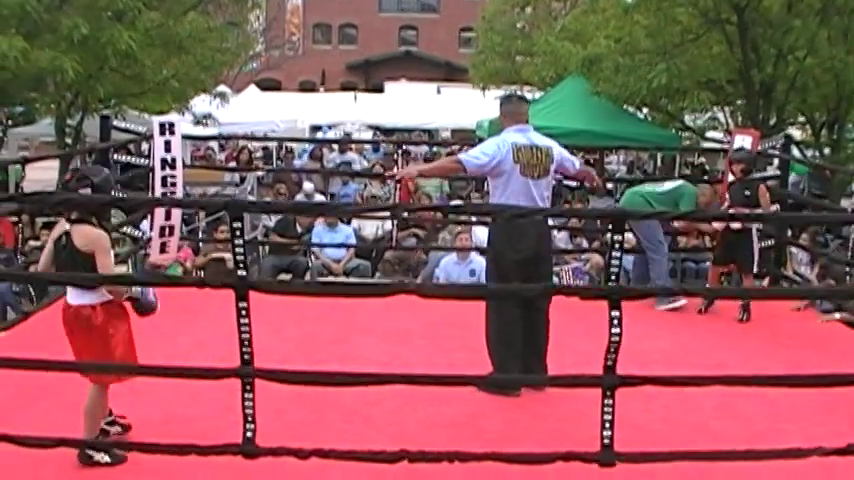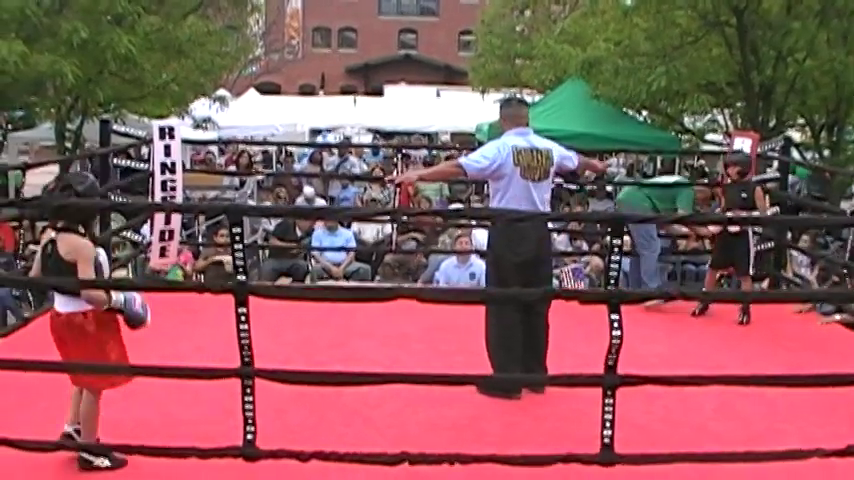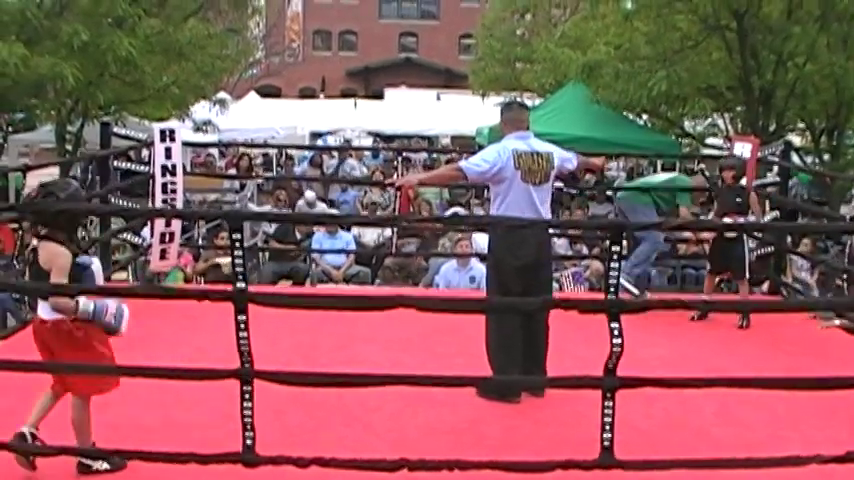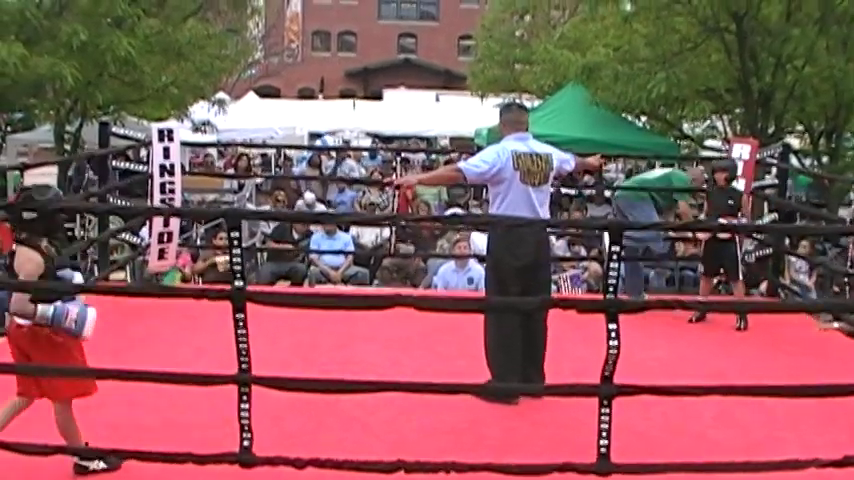
dt=0.1s
person 1, frame 1
left shoulder: (499, 145)
right shoulder: (549, 147)
left elbow: (458, 164)
right elbow: (576, 167)
left wrist: (418, 170)
right wrist: (592, 177)
left hip: (508, 230)
right hip: (539, 230)
left knee: (504, 303)
right knee: (537, 302)
left ankle: (507, 377)
right ankle: (535, 371)
person 1, frame 2
left shoulder: (499, 148)
right shoulder: (550, 149)
left elbow: (458, 168)
right elbow: (575, 159)
left wrist: (418, 175)
right wrist: (593, 165)
left hip: (508, 233)
right hip: (539, 233)
left knee: (504, 306)
right knee: (536, 305)
left ankle: (508, 380)
right ankle: (535, 374)
person 1, frame 3
left shoulder: (499, 152)
right shoulder: (550, 152)
left elbow: (458, 172)
right elbow: (575, 160)
left wrist: (419, 178)
right wrist: (593, 163)
left hip: (509, 236)
right hip: (539, 237)
left knee: (504, 310)
right knee: (536, 308)
left ankle: (507, 383)
right ankle: (535, 378)
person 1, frame 4
left shoulder: (498, 153)
right shoulder: (549, 153)
left elbow: (457, 172)
right elbow: (573, 162)
left wrist: (417, 179)
right wrist: (590, 164)
left hip: (507, 238)
right hip: (538, 238)
left knee: (502, 311)
right knee: (534, 310)
left ankle: (505, 385)
right ankle: (532, 379)
person 2, frame 1
left shoulder: (61, 227)
right shoulder: (97, 236)
left elbow: (43, 269)
right elbow: (112, 284)
left hip: (74, 307)
right hip: (96, 310)
left knee: (100, 372)
right knee: (100, 376)
left ankle: (104, 420)
right ankle: (90, 445)
person 2, frame 2
left shoulder: (50, 235)
right shoulder: (82, 245)
left elbow: (35, 276)
right elbow: (90, 295)
right wrist: (123, 302)
left hip: (61, 314)
right hip: (81, 319)
left knee: (84, 378)
right knee: (94, 383)
left ankle: (73, 429)
right ankle: (89, 451)
person 2, frame 3
left shoulder: (38, 242)
right shoulder: (60, 253)
left elbow: (31, 283)
right elbow: (59, 302)
right wrist: (95, 310)
left hip: (45, 322)
right hip: (66, 325)
left knee: (62, 384)
right knee: (82, 389)
left ankle: (28, 432)
right ankle: (87, 456)
person 2, frame 4
right shoulder: (33, 258)
right wrist: (54, 315)
left hip: (24, 330)
right hip: (38, 333)
left knee: (29, 391)
right knee: (63, 394)
right ankle: (82, 458)
person 3, frame 1
left shoulder: (758, 187)
right shoulder: (731, 185)
left elbow: (767, 211)
left wrist: (747, 213)
left hip: (747, 233)
right hip: (728, 231)
left knee: (747, 272)
right knee: (715, 265)
left ankle: (745, 306)
right ankle: (709, 297)
person 3, frame 2
left shoulder: (754, 189)
right shoulder: (726, 188)
left elbow: (764, 213)
left wrist: (745, 216)
left hip: (743, 235)
right hip: (724, 234)
left knee: (744, 274)
right knee: (712, 268)
left ankle: (745, 309)
right ankle: (705, 302)
person 3, frame 3
left shoulder: (748, 194)
right shoulder: (719, 191)
left elbow: (758, 217)
left wrist: (741, 221)
left hip: (737, 240)
right hip: (719, 238)
left knee: (741, 278)
right knee: (711, 274)
left ankle: (745, 313)
right ankle: (704, 308)
person 3, frame 4
left shoulder: (739, 196)
right shoulder: (710, 193)
left wrist: (734, 224)
left hip: (730, 241)
right hip: (710, 240)
left knee: (736, 279)
right knee: (706, 276)
left ankle: (741, 315)
right ankle: (701, 310)
person 4, frame 1
left shoulder: (682, 189)
right shoulder: (691, 192)
right elbow: (686, 221)
right wrist: (701, 226)
left hip: (628, 201)
right hip: (639, 205)
left knee: (644, 246)
right knee: (659, 251)
person 4, frame 2
left shoulder: (677, 185)
right shoulder: (687, 189)
left wrist: (684, 231)
right wrist: (700, 230)
right hip: (636, 201)
left knee: (641, 246)
right knee: (651, 247)
left ankle: (637, 290)
person 4, frame 3
right shoulder: (685, 184)
left elbow: (661, 217)
right elbow: (684, 215)
right hip: (636, 198)
left knee: (638, 243)
right knee: (654, 240)
right ankle: (629, 277)
person 4, frame 4
right shoulder: (682, 179)
left elbow: (663, 214)
right elbow: (684, 209)
right hip: (634, 196)
left knee: (634, 249)
right knee: (654, 232)
